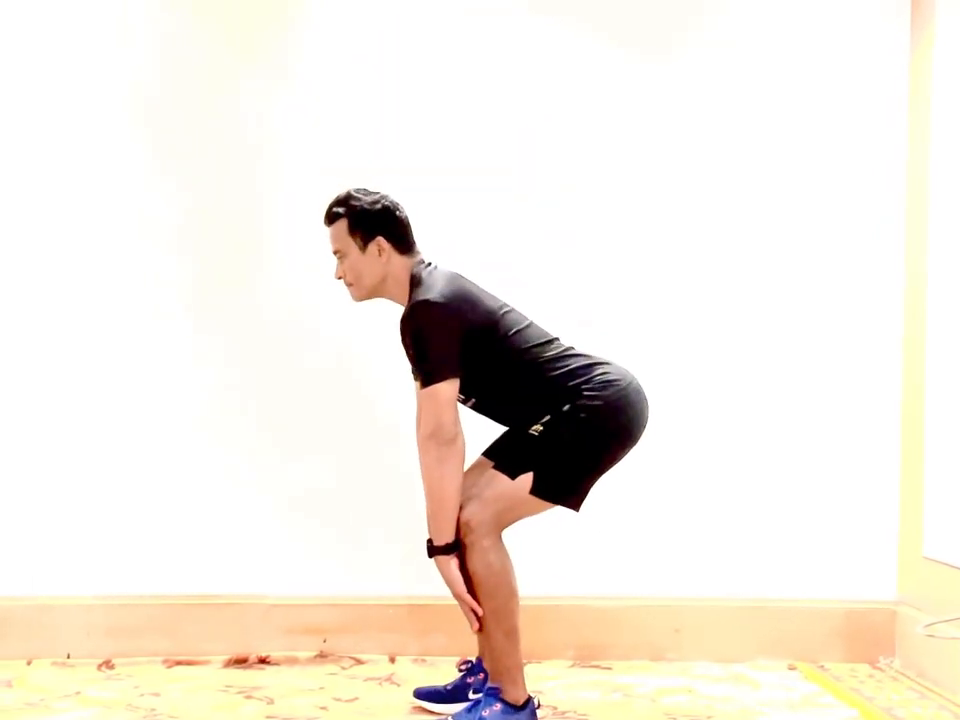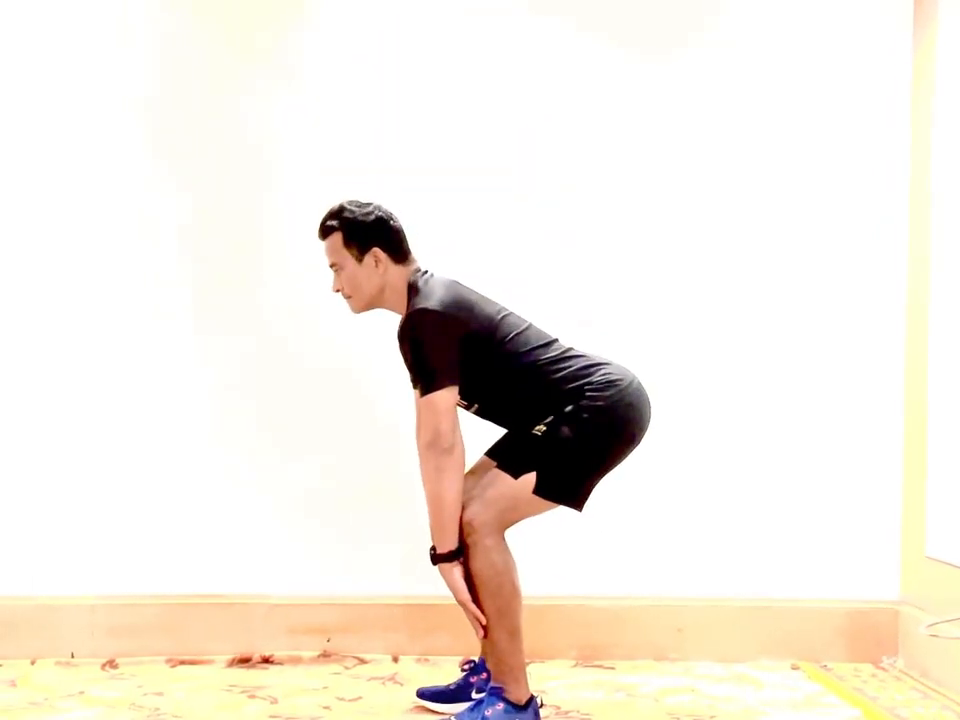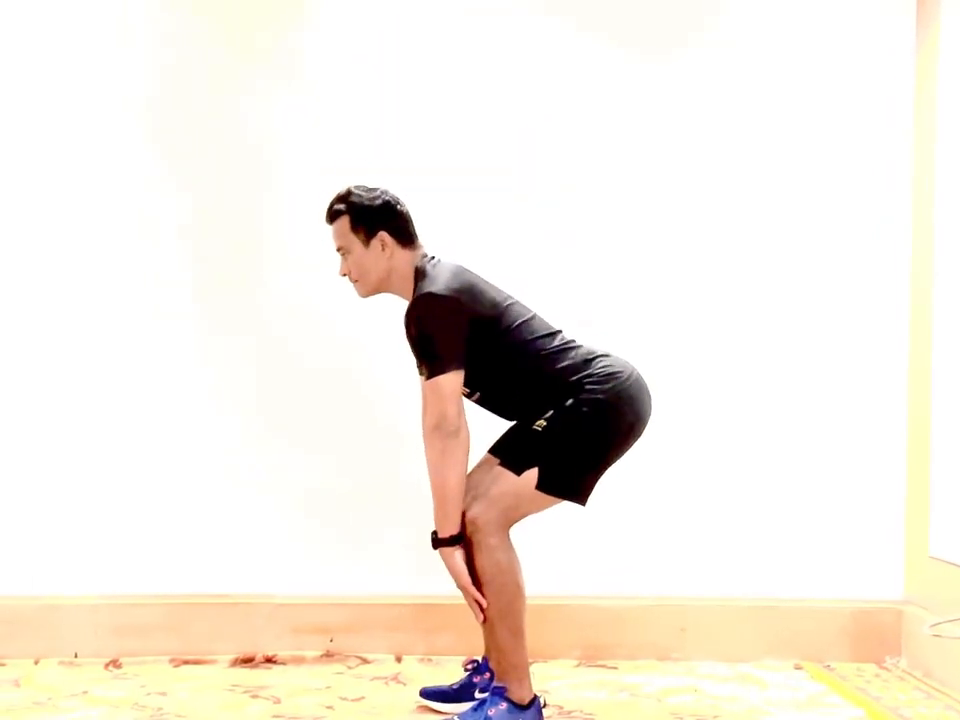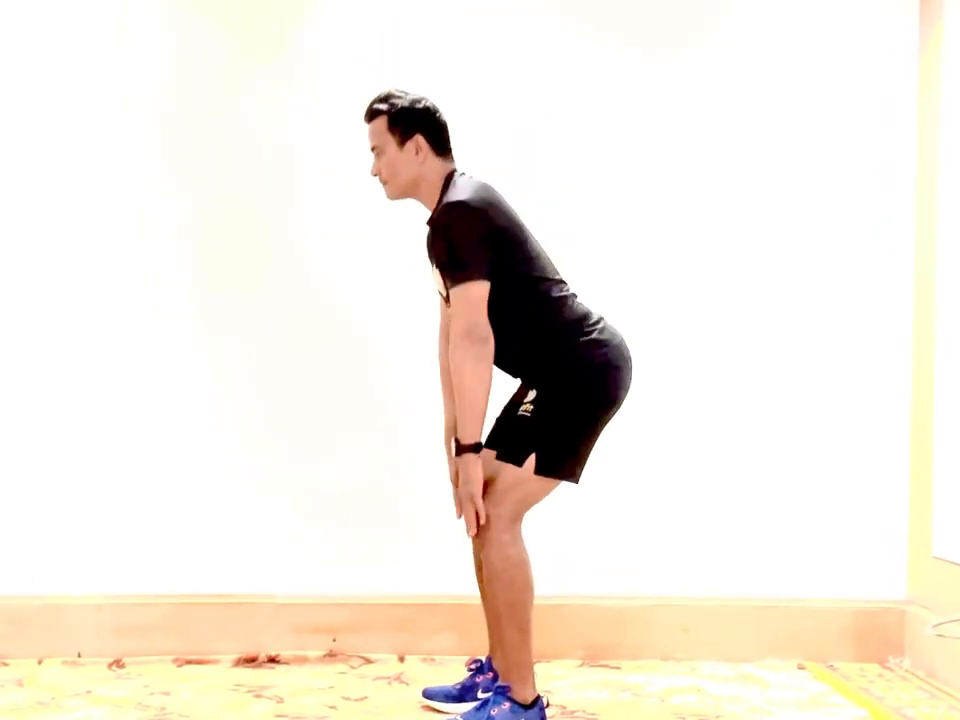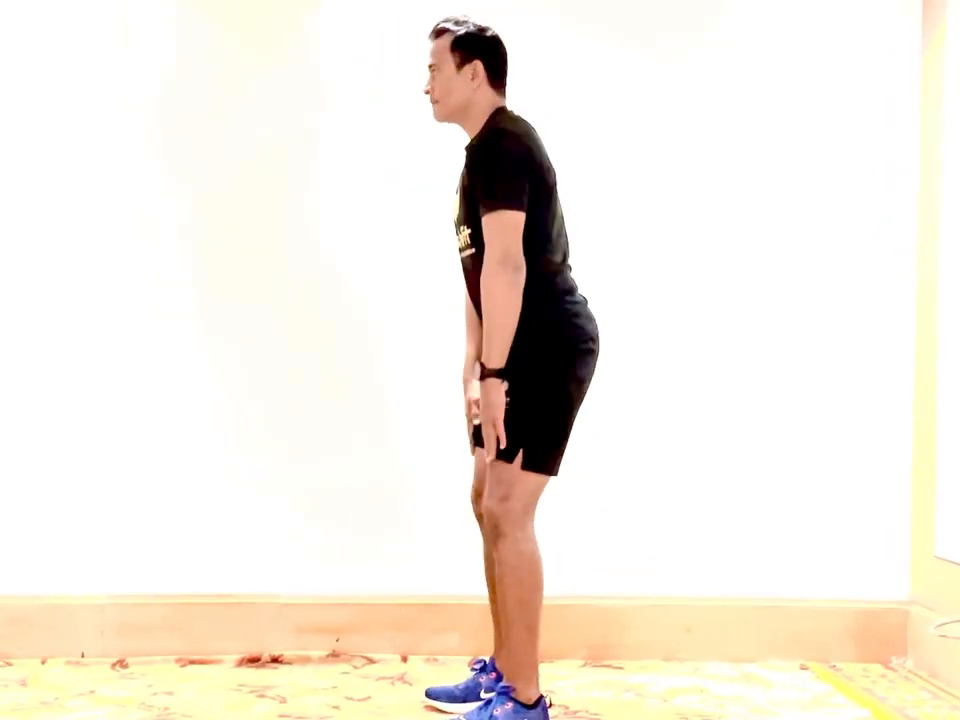
dt=0.4s
person 1, frame 1
left shoulder: (430, 311)
right shoulder: (434, 295)
left elbow: (439, 437)
right elbow: (440, 432)
left wrist: (442, 547)
right wrist: (446, 535)
left hip: (600, 409)
right hip: (586, 404)
left knee: (474, 521)
right knee: (466, 510)
right ankle: (489, 673)
person 1, frame 2
left shoulder: (427, 319)
right shoulder: (432, 302)
left elbow: (438, 445)
right elbow: (442, 440)
left wrist: (445, 556)
right wrist: (449, 544)
left hip: (604, 408)
right hip: (585, 405)
left knee: (478, 520)
right knee: (467, 509)
right ankle: (491, 673)
person 1, frame 3
left shoulder: (434, 303)
right shoulder: (438, 290)
left elbow: (444, 429)
right elbow: (444, 425)
left wrist: (447, 540)
right wrist: (451, 528)
left hip: (604, 401)
right hip: (586, 398)
left knee: (482, 518)
right knee: (473, 507)
right ankle: (494, 672)
person 1, frame 4
left shoulder: (460, 212)
right shoulder: (454, 214)
left elbow: (472, 338)
right elbow: (454, 335)
left wrist: (467, 449)
right wrist: (456, 439)
left hip: (583, 370)
right hip: (563, 371)
left knee: (493, 515)
right knee: (483, 508)
person 1, frame 5
left shoulder: (500, 142)
right shoulder: (487, 148)
left elbow: (506, 264)
left wrist: (493, 373)
right wrist: (474, 367)
left hip: (548, 349)
right hip: (529, 349)
left knee: (506, 513)
right knee: (489, 505)
